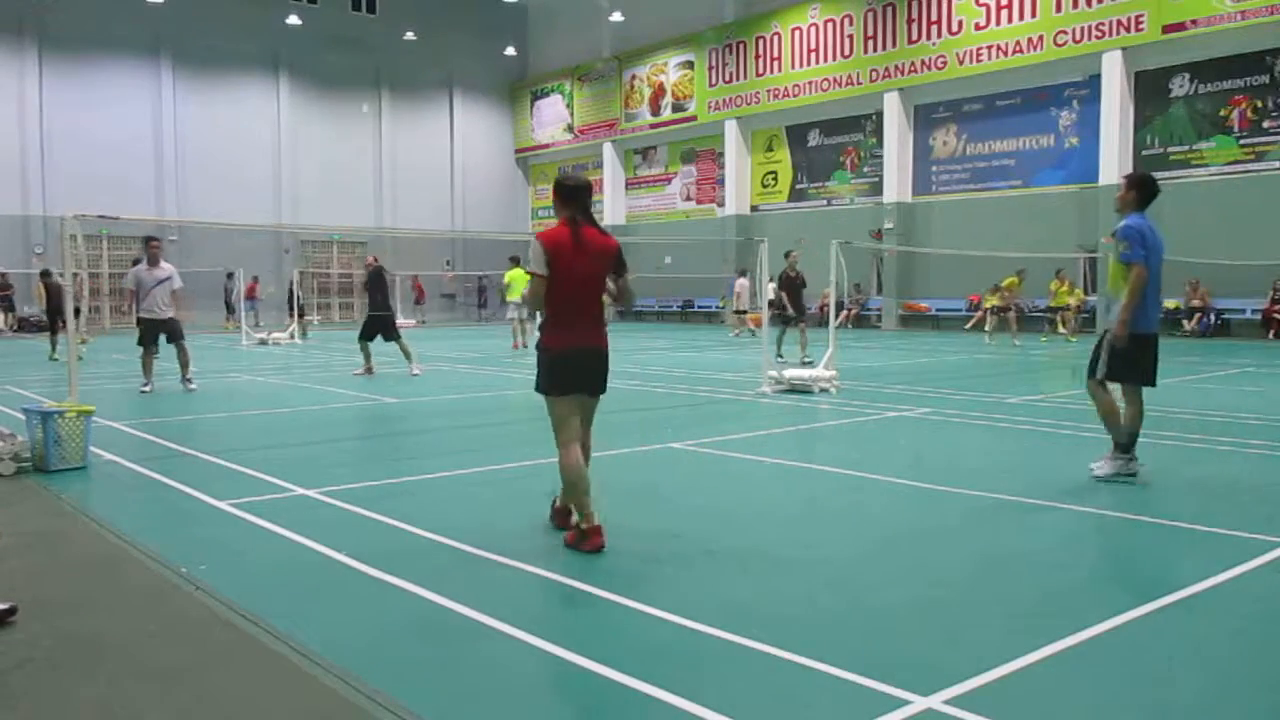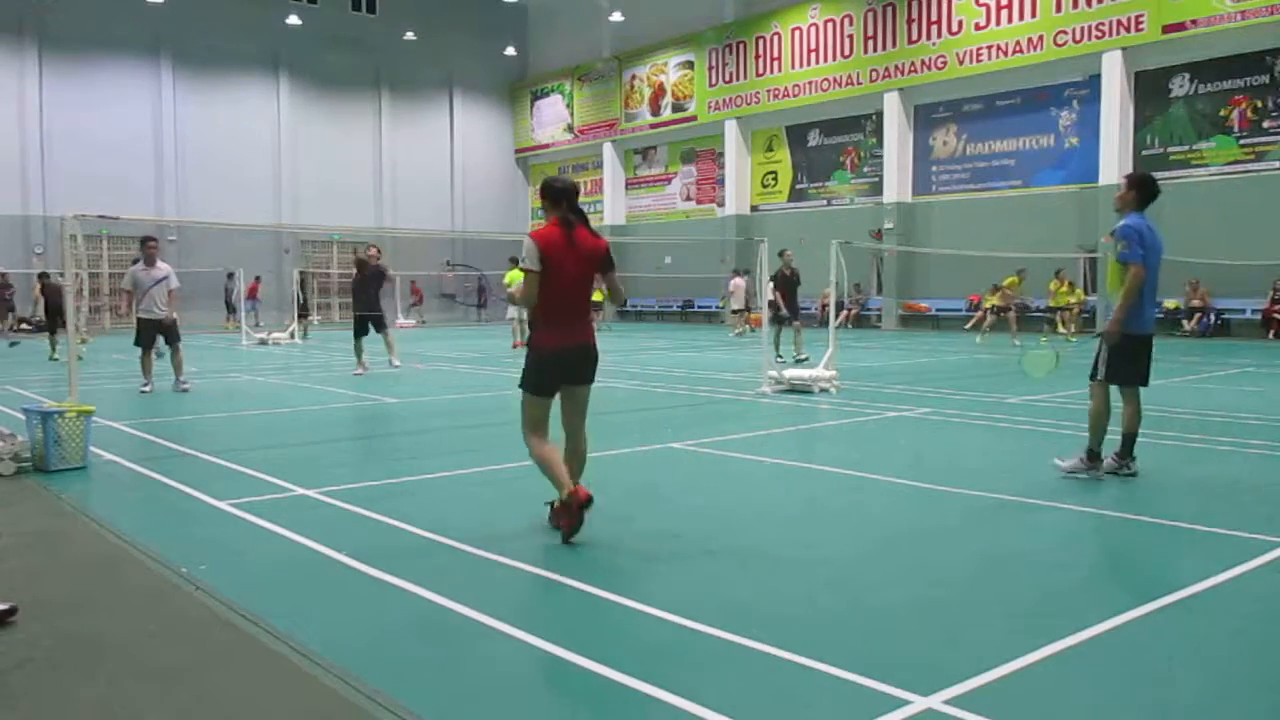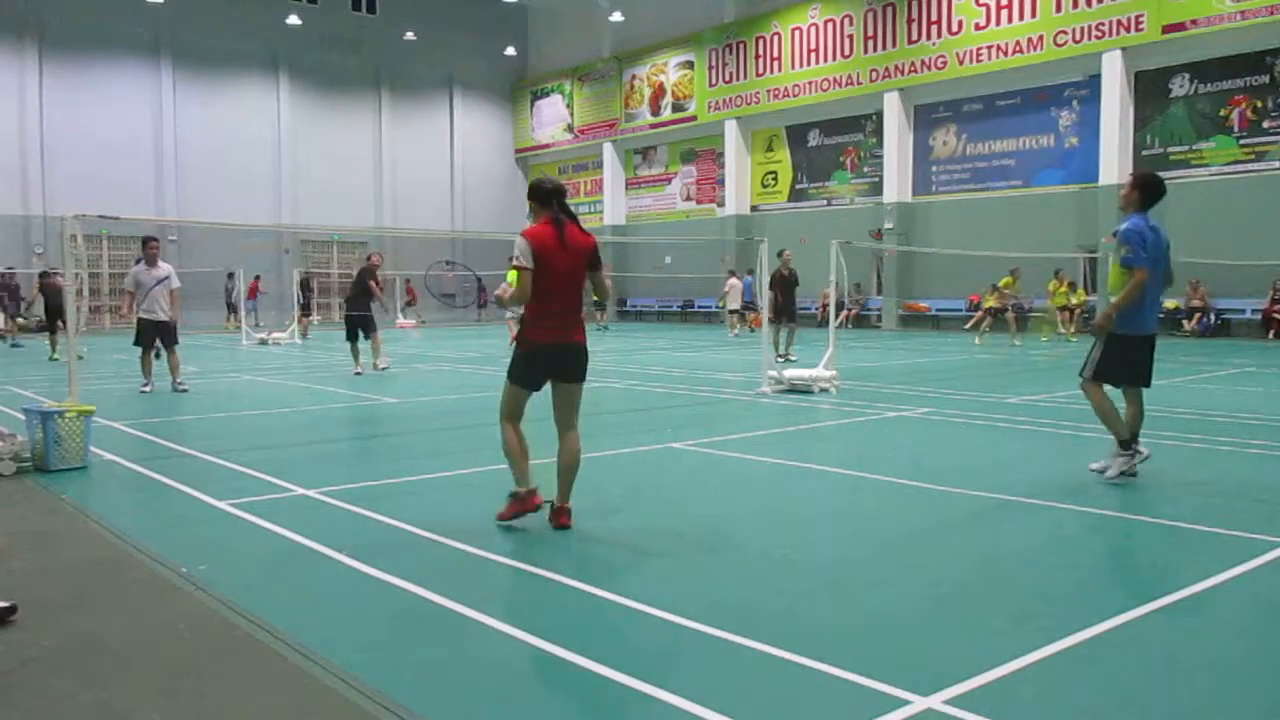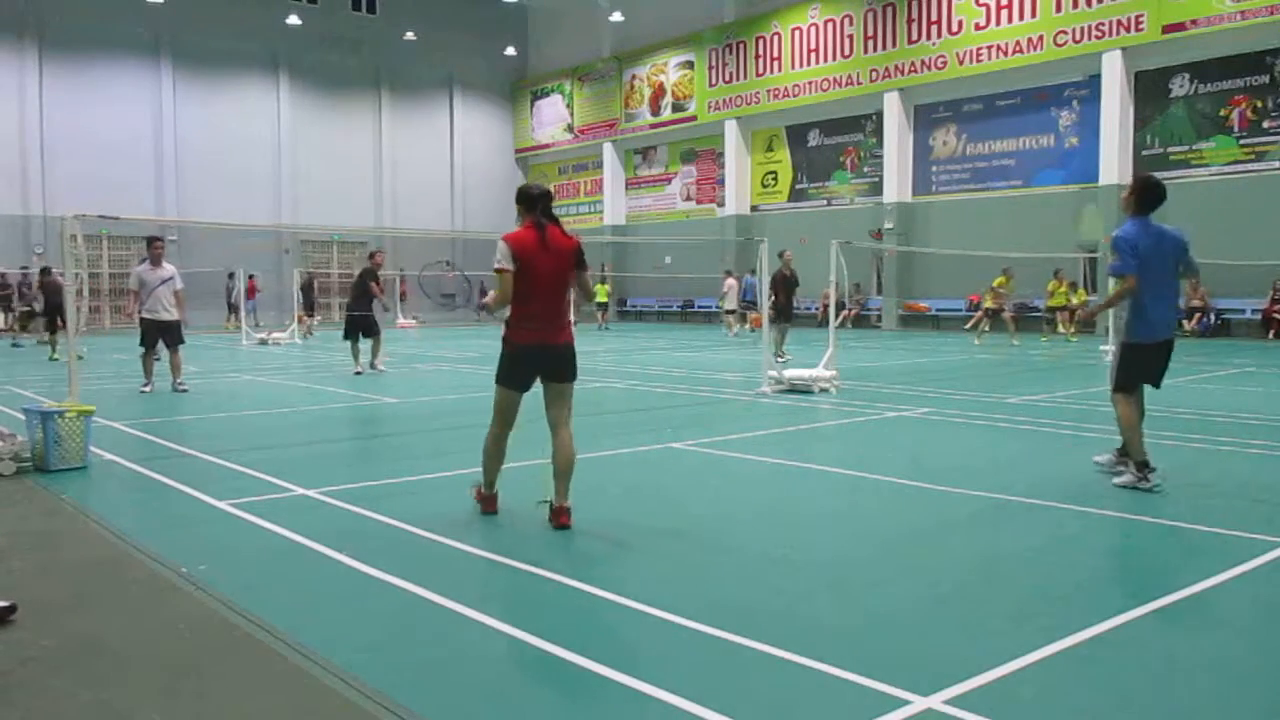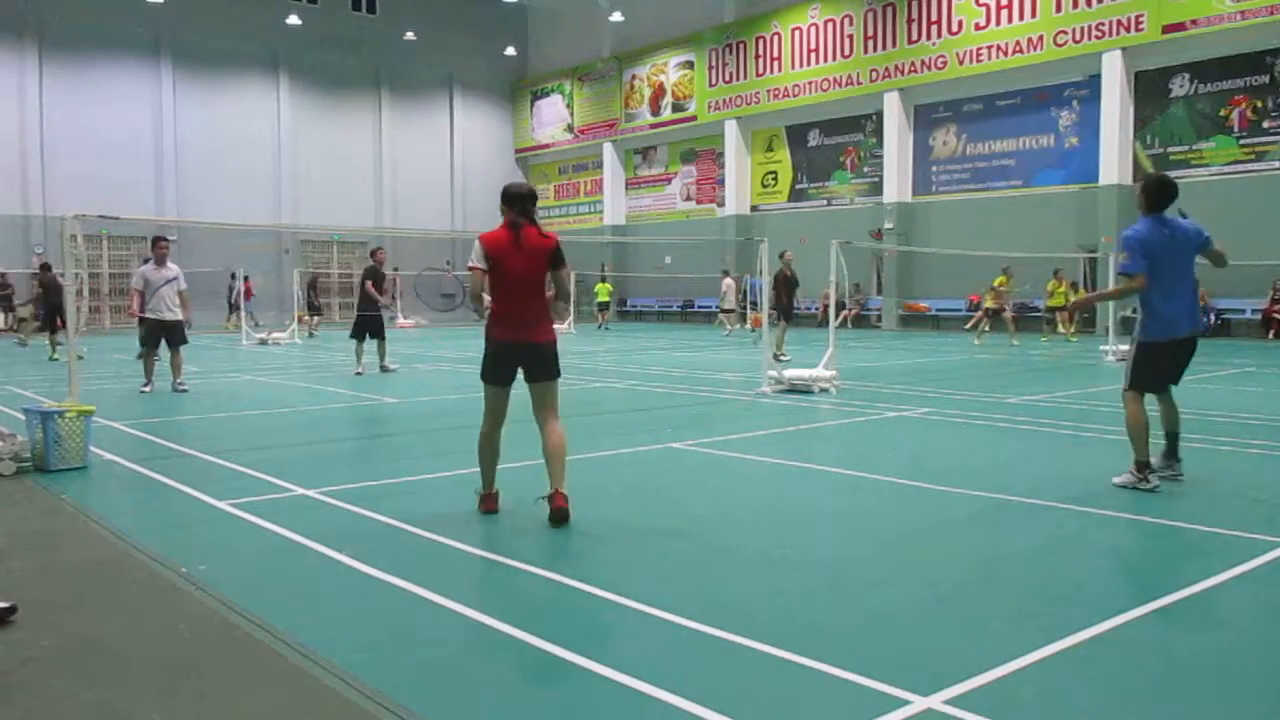
dt=0.2s
person 1, frame 1
left shoulder: (545, 241)
right shoulder: (608, 243)
left elbow: (536, 300)
right elbow: (627, 299)
left wrist: (526, 296)
left hip: (557, 349)
right hip: (595, 348)
left knee: (568, 439)
right knee: (581, 433)
left ankle: (588, 525)
right ankle: (567, 506)
person 1, frame 2
left shoulder: (537, 239)
right shoulder: (597, 243)
left elbow: (528, 298)
right elbow: (617, 297)
left wrist: (514, 295)
left hip: (546, 347)
right hip: (583, 346)
left knee: (535, 433)
right knee: (575, 429)
left ankle: (572, 493)
right ankle: (568, 503)
person 1, frame 3
left shoulder: (530, 238)
right shoulder: (586, 241)
left elbow: (523, 295)
right elbow: (604, 293)
left wrist: (504, 296)
left hip: (535, 343)
right hip: (573, 343)
left knee: (509, 420)
right knee: (568, 426)
left ankle: (525, 491)
right ankle: (563, 507)
person 1, frame 4
left shoulder: (511, 242)
right shoulder: (571, 243)
left elbow: (505, 298)
right elbow: (586, 293)
left wrist: (491, 303)
left hip: (521, 343)
right hip: (560, 343)
left knee: (501, 424)
right knee: (561, 425)
left ankle: (488, 493)
right ankle: (561, 506)
person 1, frame 5
left shoulder: (487, 241)
right shoulder: (549, 242)
left elbow: (475, 292)
right elbow: (564, 294)
left wrist: (483, 307)
left hip: (501, 340)
right hip: (540, 339)
left knee: (492, 421)
right knee: (549, 419)
left ankle: (488, 494)
right ankle: (558, 491)
person 2, frame 1
left shoulder: (1128, 228)
right shoulder: (1149, 229)
left elbow: (1139, 273)
left wrist: (1121, 319)
left hip: (1129, 325)
right hip: (1147, 324)
left knee: (1097, 384)
right knee: (1132, 390)
left ankle: (1121, 451)
right ankle: (1126, 456)
person 2, frame 2
left shoulder: (1128, 228)
right shoulder: (1150, 231)
left elbow: (1137, 273)
left wrist: (1116, 316)
left hip: (1124, 325)
right hip: (1143, 325)
left knee: (1099, 388)
right knee: (1129, 390)
left ankle: (1091, 458)
right ankle: (1123, 457)
person 2, frame 3
left shoulder: (1129, 230)
right shoulder: (1158, 233)
left elbow: (1140, 277)
right elbow: (1167, 279)
left wrist: (1109, 310)
left hip: (1124, 325)
right hip: (1147, 326)
left knee: (1091, 382)
right knee: (1131, 391)
left ankle: (1128, 448)
right ankle: (1127, 452)
person 2, frame 4
left shoulder: (1124, 237)
right shoulder: (1171, 236)
left elbow: (1130, 285)
right elbow: (1192, 273)
left wrist: (1097, 308)
left hip: (1140, 331)
right hip: (1166, 330)
left knee: (1122, 396)
right knee: (1135, 390)
left ankle: (1142, 470)
right ankle: (1125, 454)
person 2, frame 5
left shoulder: (1134, 236)
right shoulder: (1188, 229)
left elbow: (1137, 284)
right elbow: (1220, 261)
left wrist: (1094, 297)
right wrist: (1203, 235)
left hip: (1156, 331)
right hip: (1188, 329)
left knee: (1132, 395)
right knee: (1162, 390)
left ankle: (1142, 471)
right ankle: (1171, 459)
